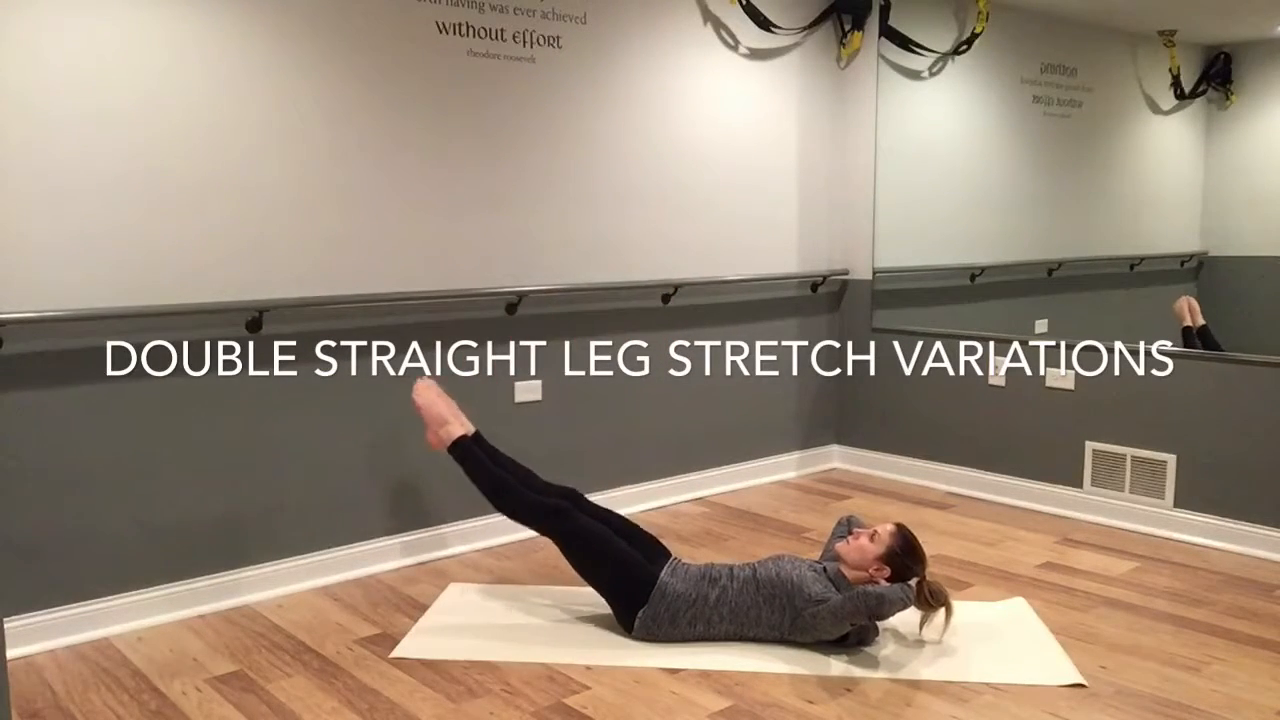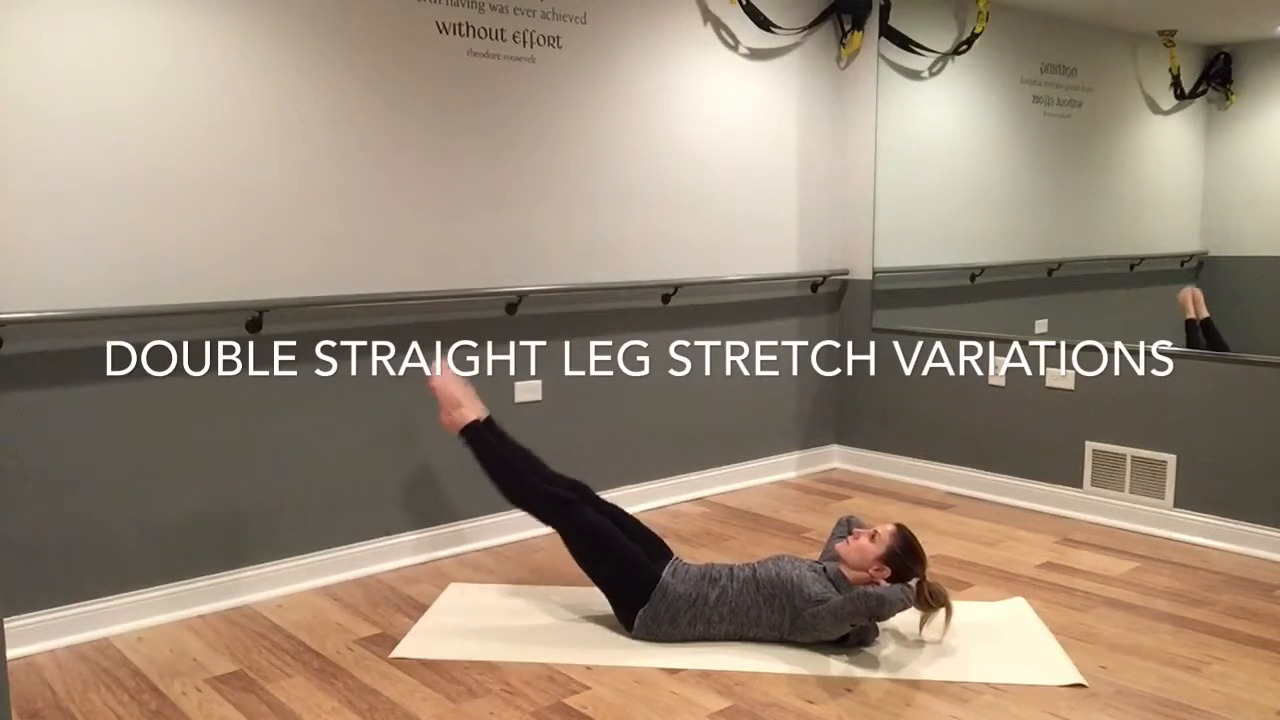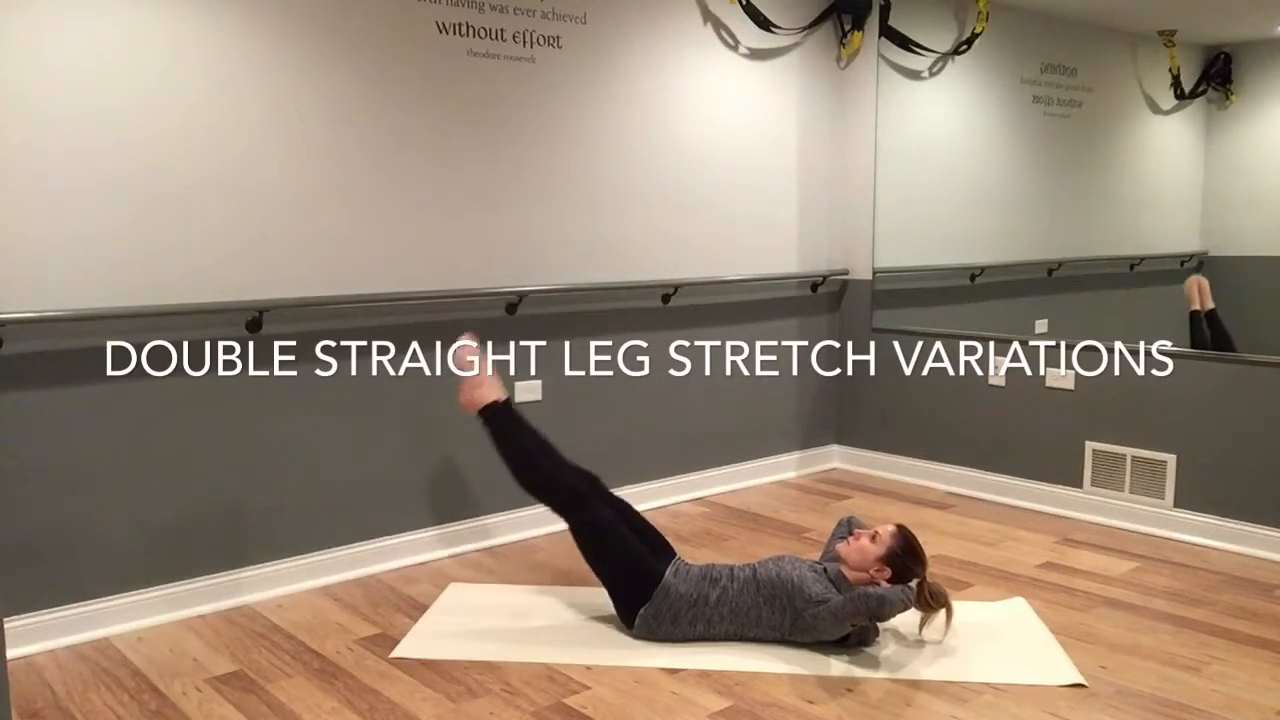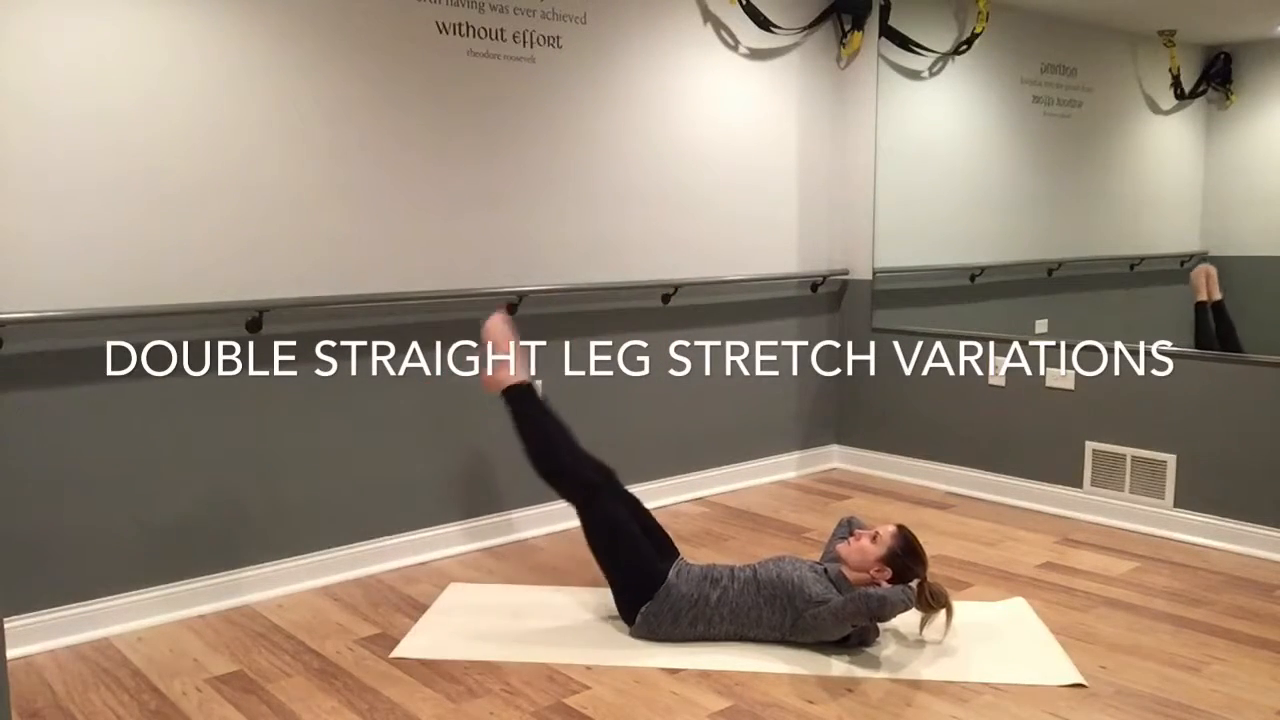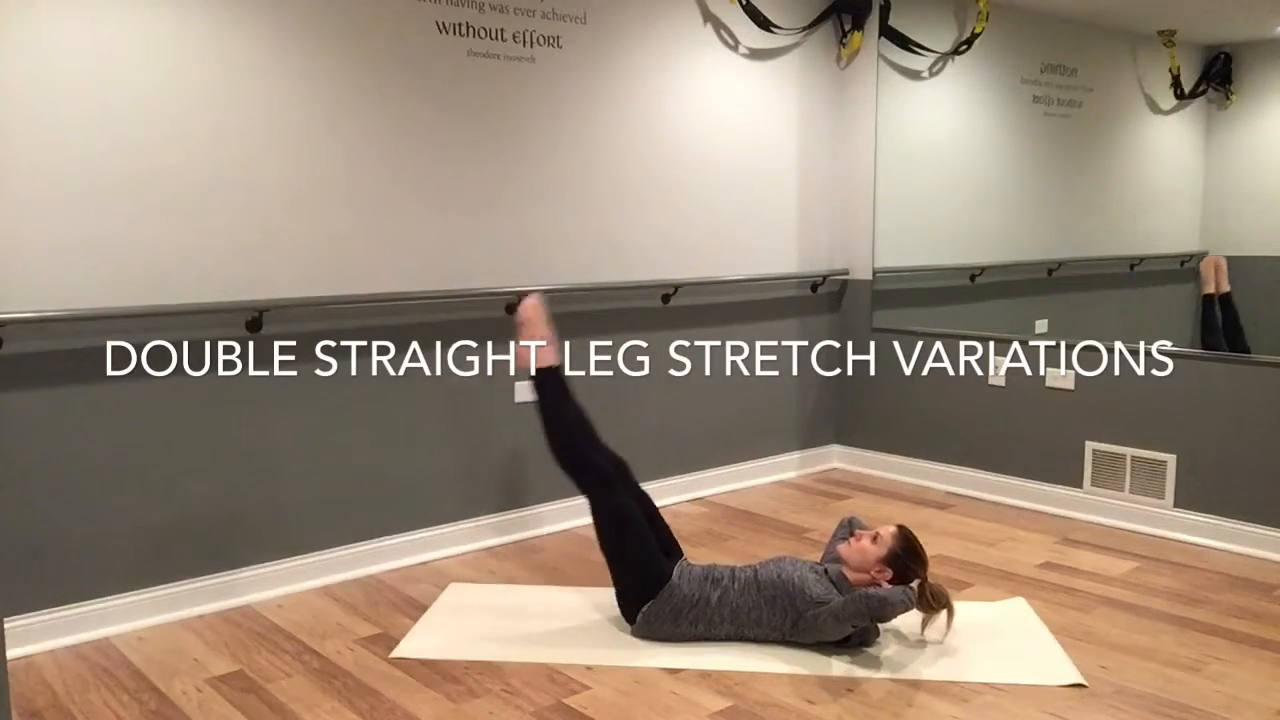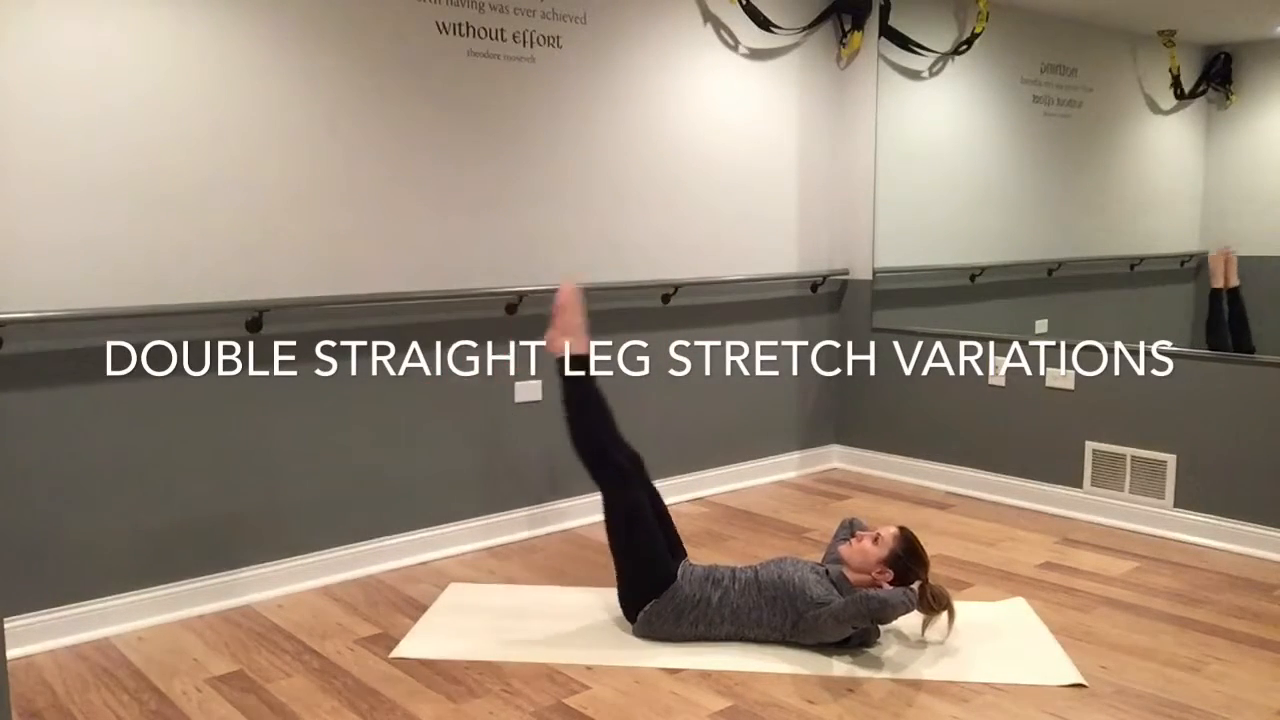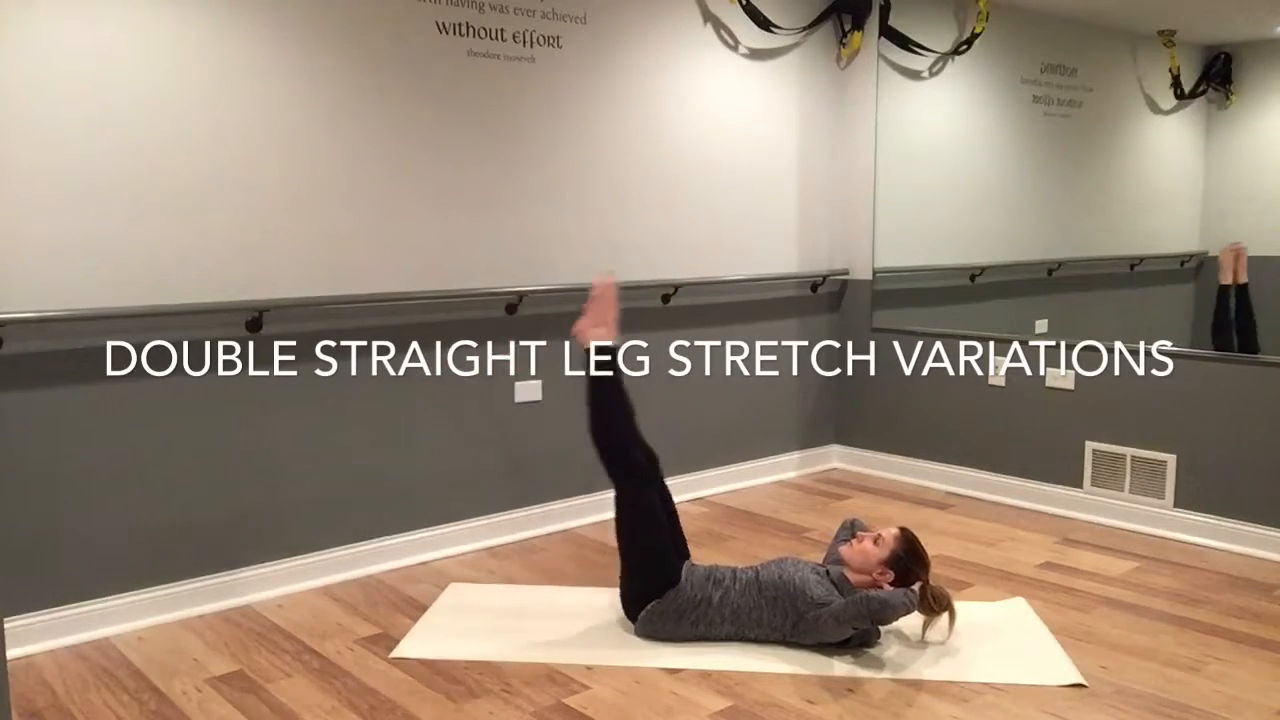
dt=0.1s
person 1, frame 1
left shoulder: (832, 610)
right shoulder: (831, 574)
left elbow: (873, 599)
right elbow: (845, 520)
left wrist: (906, 591)
right wrist: (900, 562)
left hip: (658, 606)
right hip: (677, 580)
left knee: (556, 515)
right knee: (570, 502)
left ankle: (458, 438)
right ankle: (464, 437)
person 1, frame 2
left shoulder: (833, 613)
right shoulder: (833, 580)
left elbow: (876, 603)
right elbow: (845, 521)
left wrist: (909, 594)
left hip: (658, 608)
right hip: (676, 582)
left knee: (565, 508)
right knee: (578, 497)
left ankle: (469, 420)
right ankle: (475, 419)
person 1, frame 3
left shoulder: (834, 613)
right shoulder: (832, 577)
left elbow: (874, 601)
right elbow: (846, 521)
left wrist: (911, 591)
left hip: (658, 607)
right hip: (682, 581)
left knee: (576, 499)
right knee: (589, 489)
left ankle: (490, 403)
right ankle: (495, 404)
person 1, frame 4
left shoulder: (834, 615)
right shoulder: (832, 578)
left elbow: (872, 603)
right elbow: (847, 522)
left wrist: (909, 595)
left hip: (660, 609)
right hip: (676, 584)
left knee: (589, 491)
right knee: (599, 482)
left ankle: (513, 381)
right ankle: (515, 381)
person 1, frame 5
left shoulder: (834, 613)
right shoulder: (833, 575)
left elbow: (877, 601)
right elbow: (849, 522)
left wrist: (911, 593)
left hip: (660, 606)
right hip: (685, 582)
left knee: (604, 482)
right knee: (615, 474)
left ankle: (544, 368)
right ankle: (545, 368)
person 1, frame 6
left shoulder: (831, 616)
right shoulder: (831, 579)
left elbow: (871, 606)
right elbow: (850, 524)
left wrist: (910, 596)
left hip: (660, 609)
right hip: (676, 589)
left knee: (618, 475)
right knee: (628, 469)
left ankle: (573, 353)
person 1, frame 7
left shoulder: (833, 614)
right shoulder: (835, 577)
left elbow: (874, 604)
right elbow: (851, 524)
left wrist: (912, 594)
left hip: (661, 606)
right hip: (688, 584)
left knee: (635, 474)
right knee: (643, 468)
left ankle: (600, 345)
